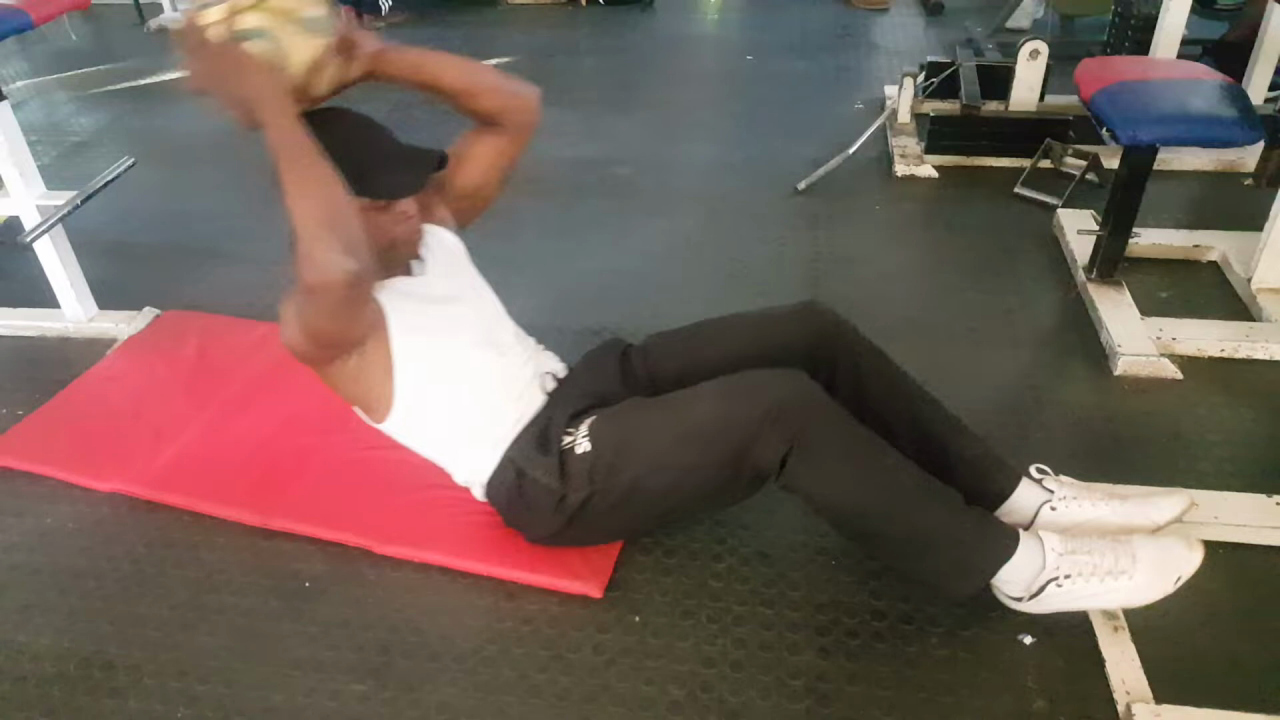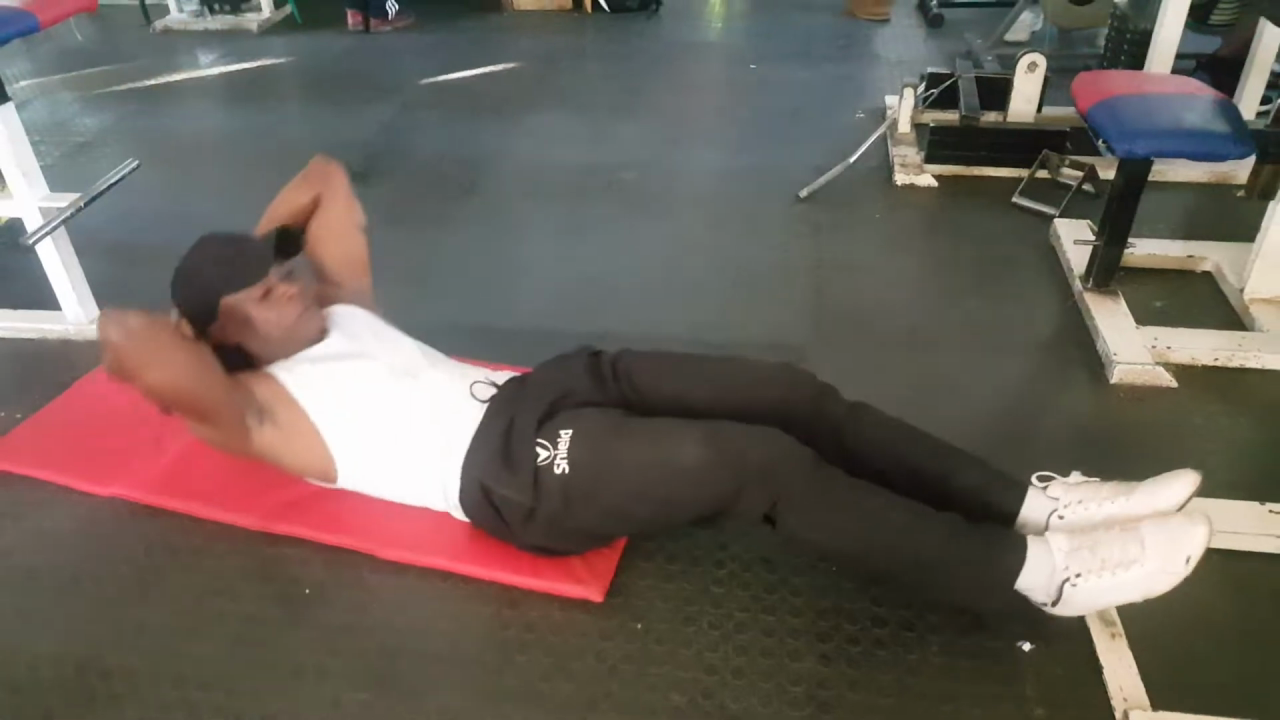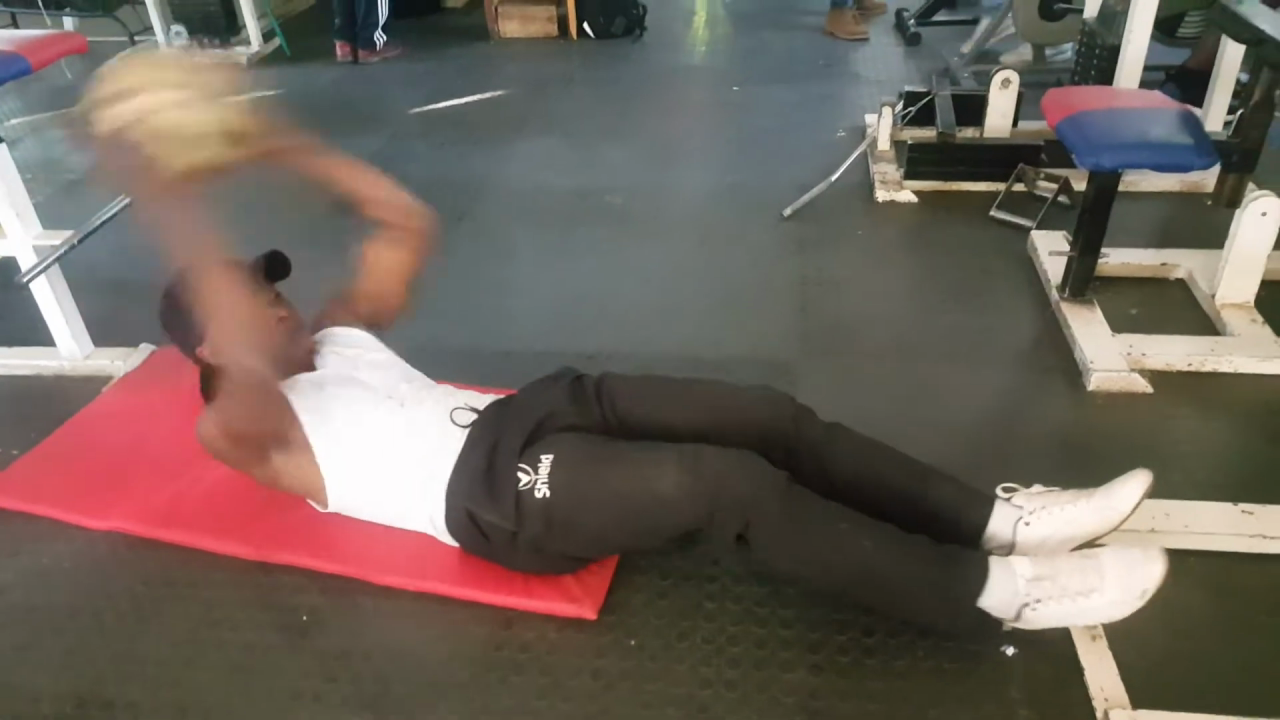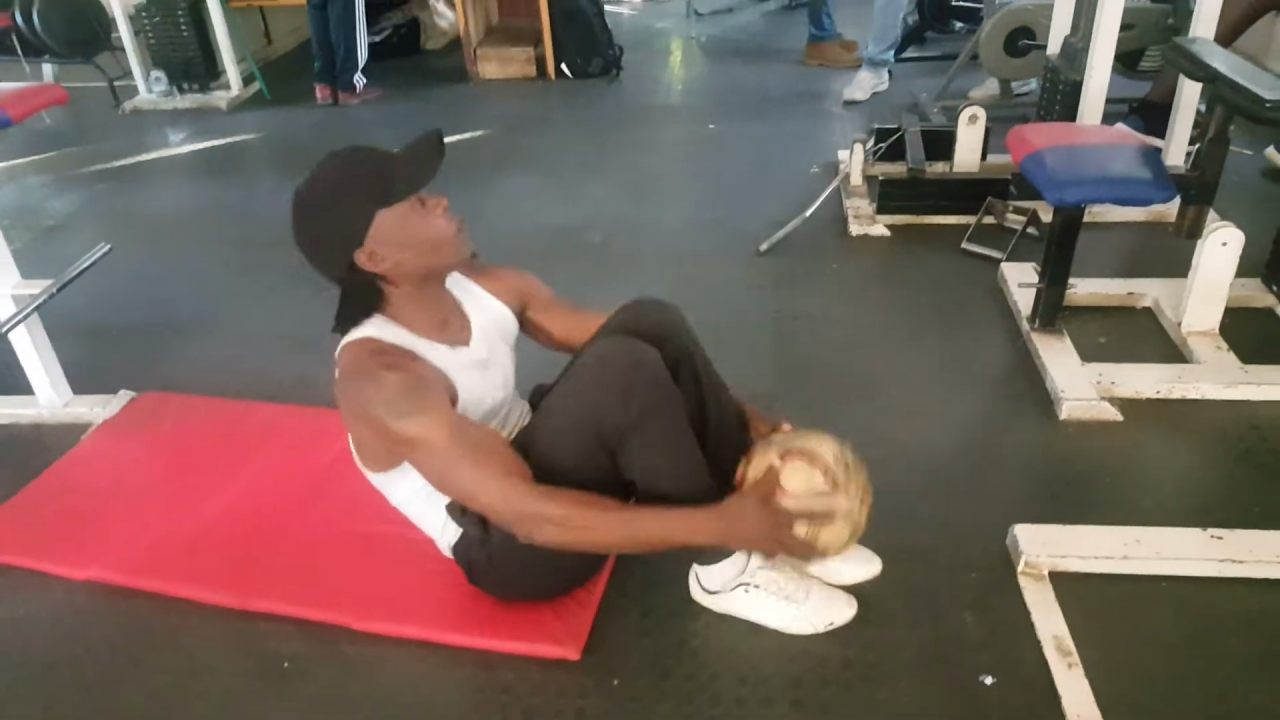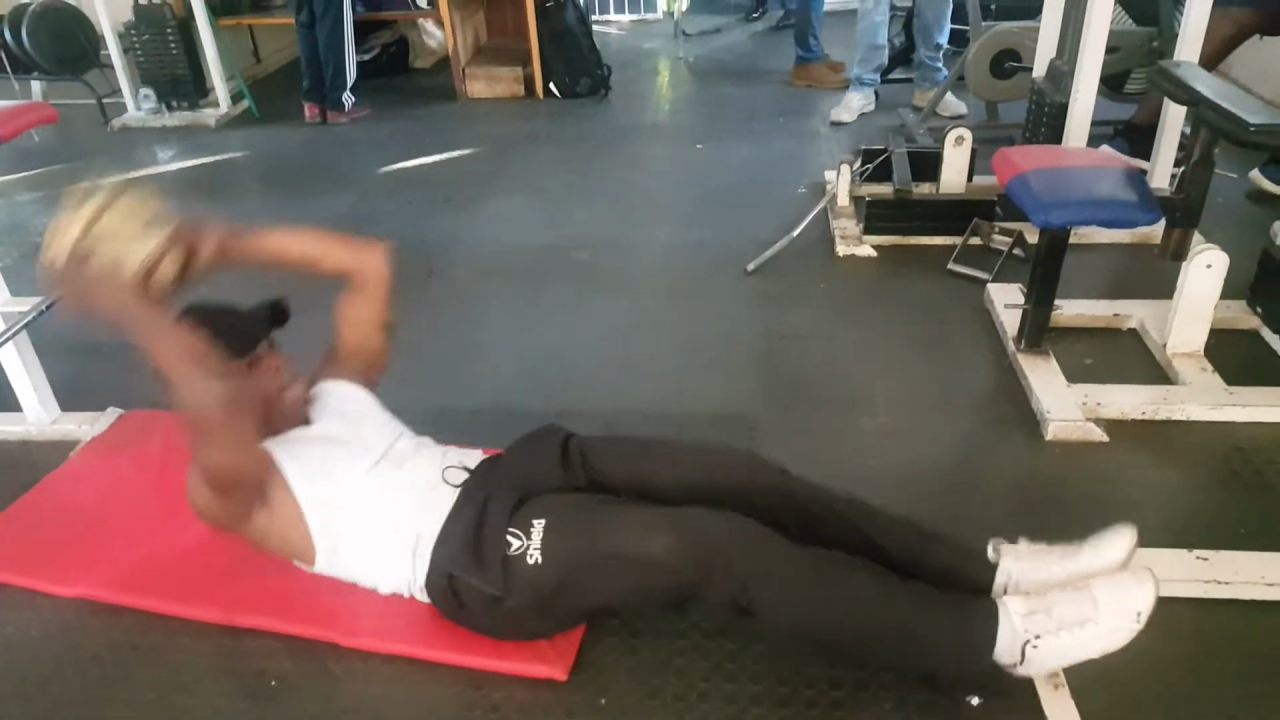
dt=0.5s
person 1, frame 1
left shoulder: (428, 227)
right shoulder: (326, 324)
left elbow: (519, 109)
right elbow: (337, 263)
left wrist: (383, 60)
right wrist: (277, 111)
left hip: (586, 388)
right hip: (548, 477)
left knee: (813, 331)
right knee: (782, 406)
left ankle: (1015, 496)
right ankle: (1015, 568)
person 1, frame 2
left shoulder: (336, 308)
right shoulder: (250, 407)
left elbow: (327, 177)
right elbow: (127, 337)
left wrist: (248, 247)
right wrist: (183, 315)
left hip: (544, 390)
right hip: (510, 474)
left knee: (789, 394)
right knee: (761, 467)
left ankle: (1026, 502)
right ankle: (1031, 574)
person 1, frame 3
left shoulder: (339, 331)
right shoulder: (246, 434)
left elbow: (410, 228)
right elbow: (248, 357)
left wrist: (299, 152)
right wrist: (168, 222)
left hip: (538, 412)
right hip: (501, 495)
left knee: (773, 420)
right knee: (736, 493)
left ankle: (1000, 514)
right ankle: (992, 588)
person 1, frame 4
left shoulder: (482, 286)
right shoulder: (381, 381)
left elbow: (595, 332)
right elbow: (529, 512)
left wrist: (742, 419)
right wrist: (715, 526)
right hip: (512, 548)
left knee: (651, 321)
right knee: (626, 370)
left ankle: (764, 518)
right ankle: (728, 569)
person 1, frame 5
left shoulder: (338, 389)
right shoulder: (234, 490)
left elbow: (369, 263)
right elbow: (216, 405)
left wrist: (231, 246)
right wrist: (140, 315)
left hip: (510, 474)
right hip: (481, 557)
left knee: (758, 484)
right knee: (730, 551)
left ankle: (995, 575)
right ankle: (998, 637)
